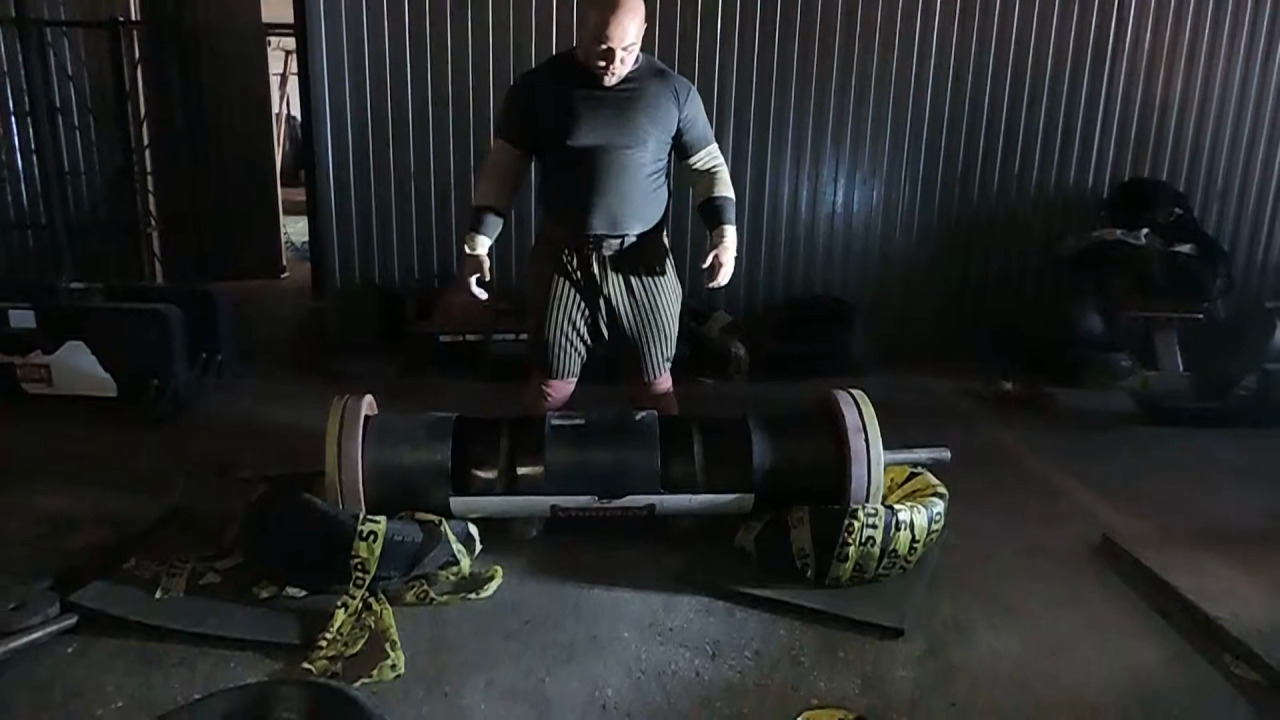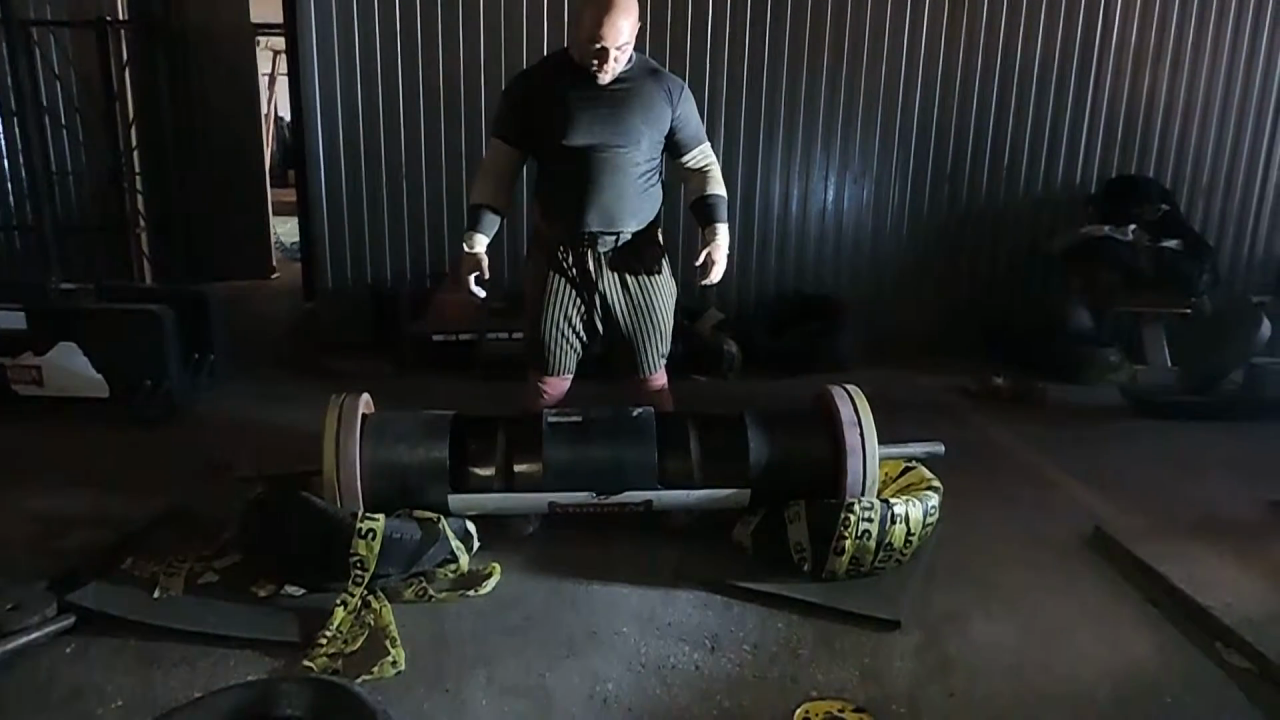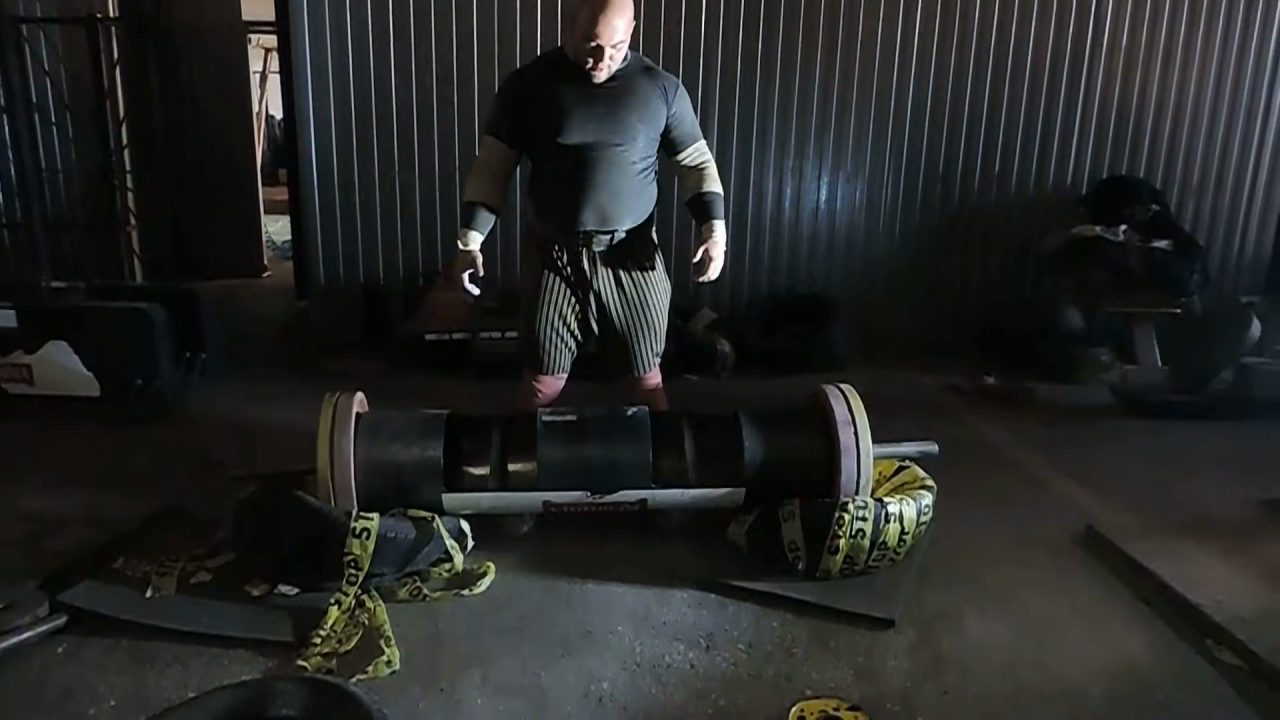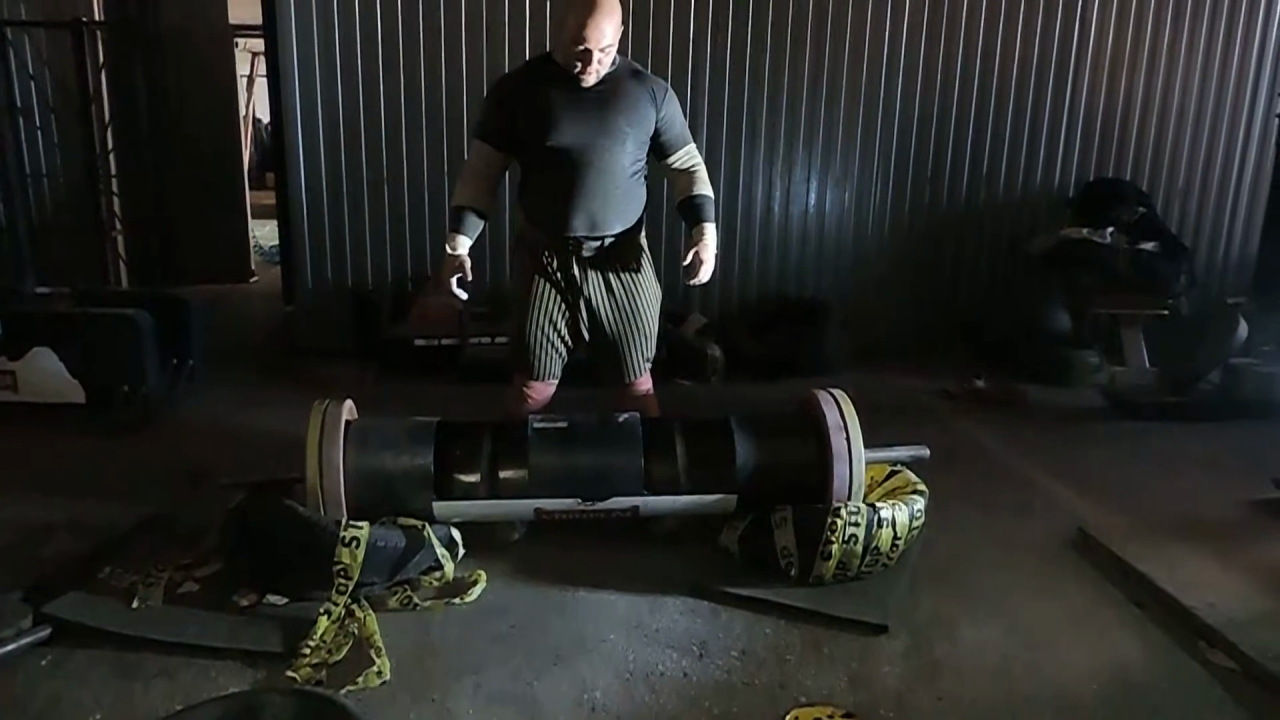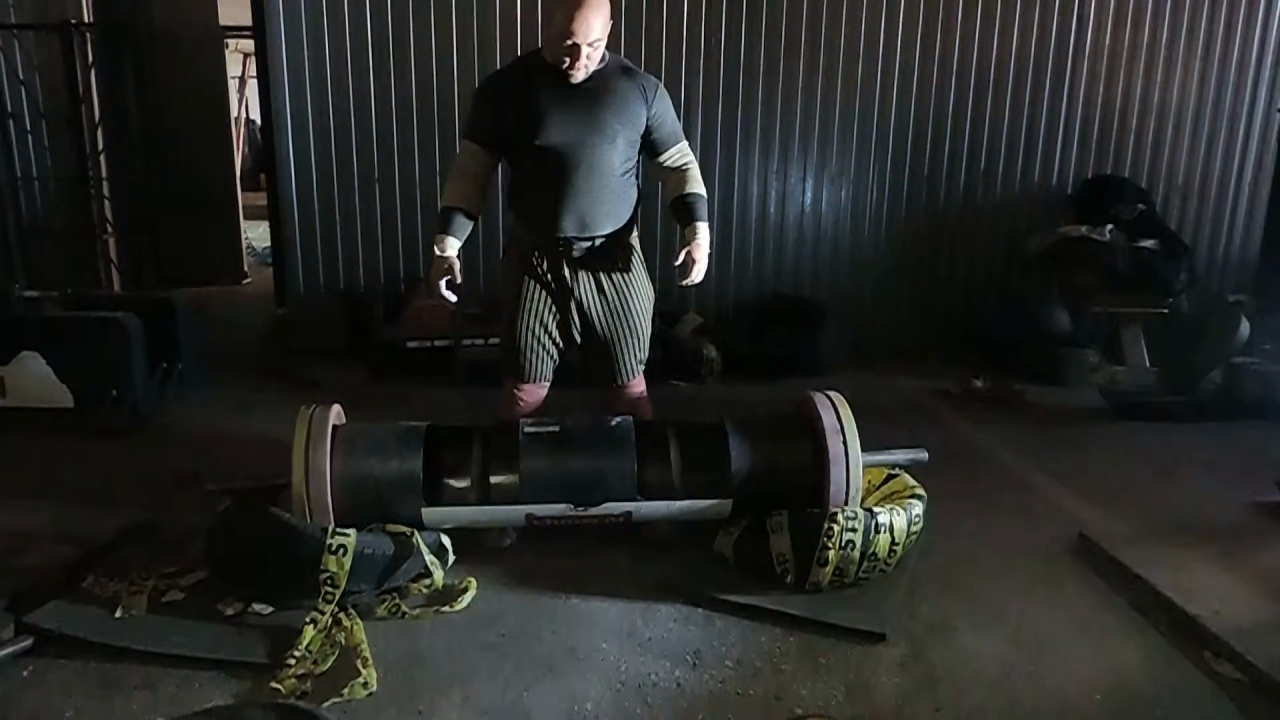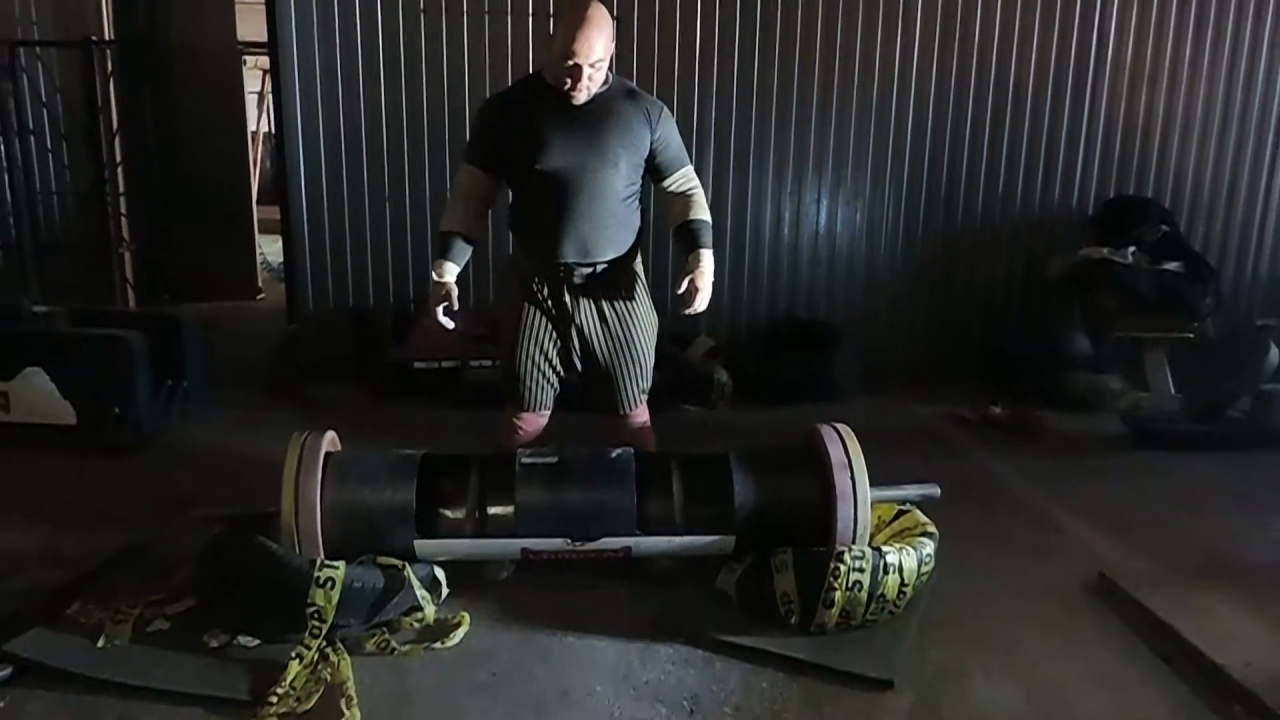
dt=0.4s
person 1, frame 1
left shoulder: (673, 90)
right shoulder: (538, 86)
left elbow: (708, 166)
right elbow: (502, 169)
left wrist: (725, 234)
right wrist: (478, 243)
left hip: (642, 260)
right hip: (562, 257)
left knee: (655, 381)
right knee: (552, 384)
person 1, frame 2
left shoulder: (666, 88)
right shoulder: (533, 85)
left elbow: (700, 164)
right elbow: (499, 167)
left wrist: (717, 232)
right wrist: (475, 241)
left hip: (637, 256)
right hip: (557, 255)
left knee: (651, 377)
right knee: (549, 382)
person 1, frame 3
left shoulder: (661, 87)
right shoulder: (529, 84)
left elbow: (696, 161)
right elbow: (492, 165)
left wrist: (714, 228)
right wrist: (470, 240)
left hip: (632, 255)
right hip: (553, 253)
left knee: (646, 375)
right knee: (543, 379)
person 1, frame 4
left shoulder: (650, 91)
right shoulder: (518, 88)
left elbow: (686, 165)
right elbow: (481, 169)
left wrist: (705, 231)
right wrist: (459, 243)
left hip: (622, 258)
right hip: (544, 258)
left knee: (637, 379)
right knee: (534, 384)
person 1, frame 5
left shoulder: (641, 88)
right shoulder: (506, 87)
left elbow: (678, 162)
right elbow: (471, 169)
left wrist: (698, 230)
right wrist: (447, 245)
left hip: (613, 261)
right hip: (534, 260)
left knee: (629, 383)
right knee: (524, 388)
person 1, frame 6
left shoulder: (645, 111)
right shoulder: (507, 109)
left elbow: (683, 188)
right elbow: (471, 193)
left wrist: (702, 257)
right wrist: (447, 270)
left hip: (616, 288)
right hip: (536, 286)
left knee: (633, 413)
right knee: (525, 417)
